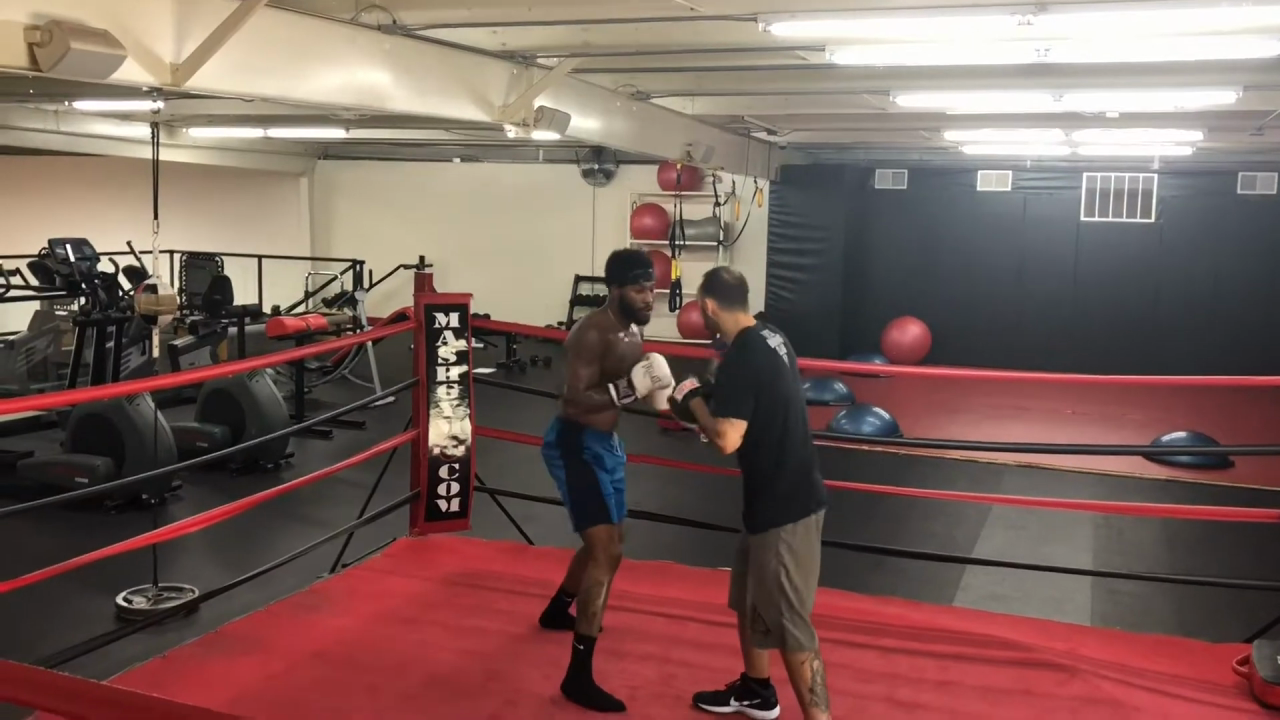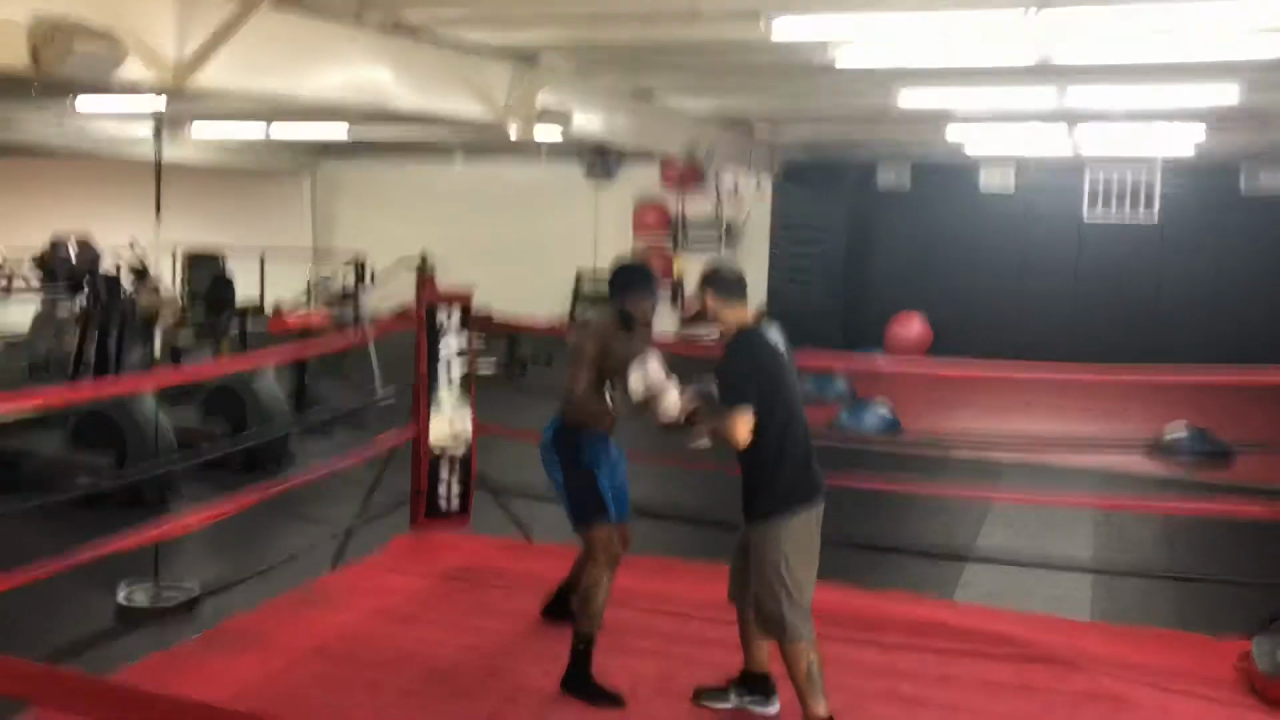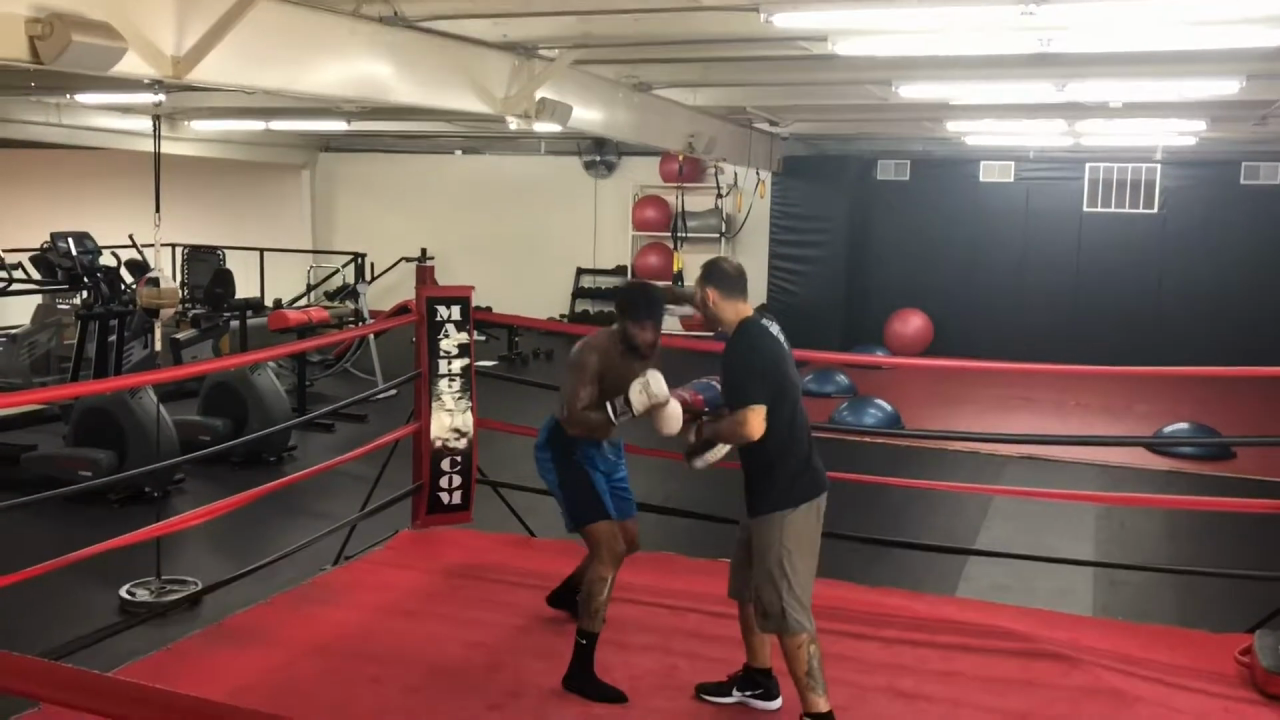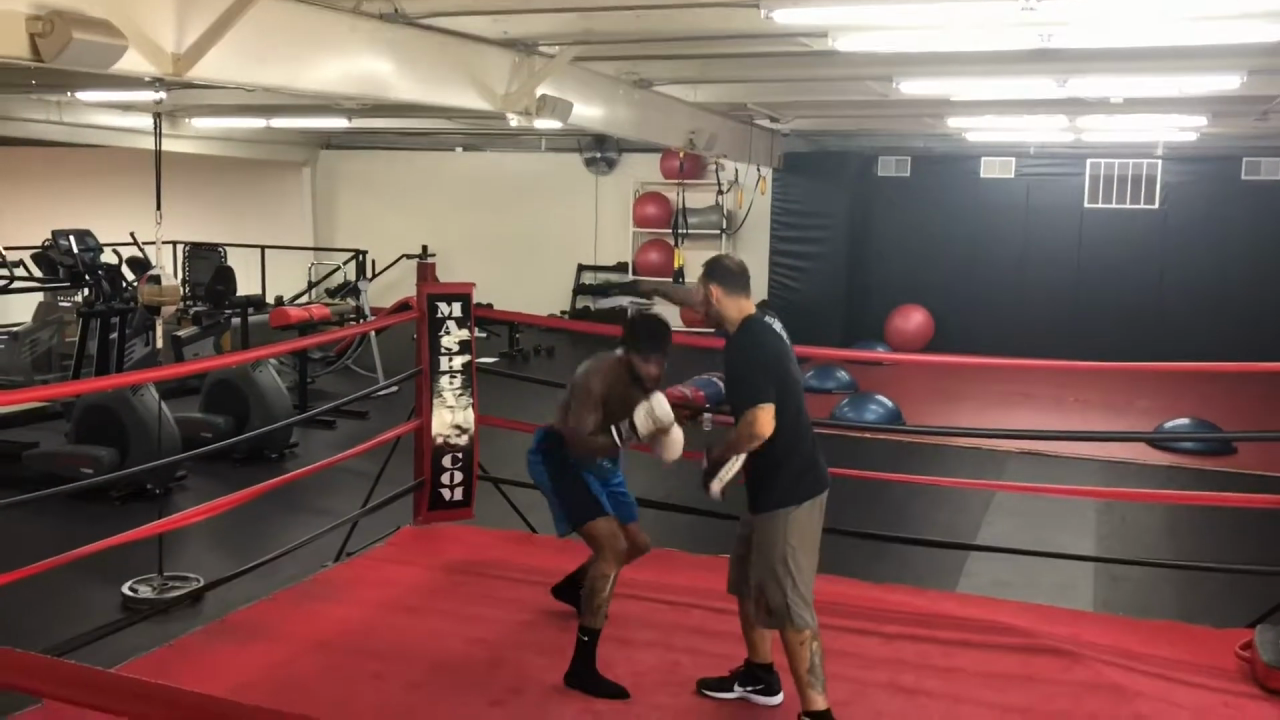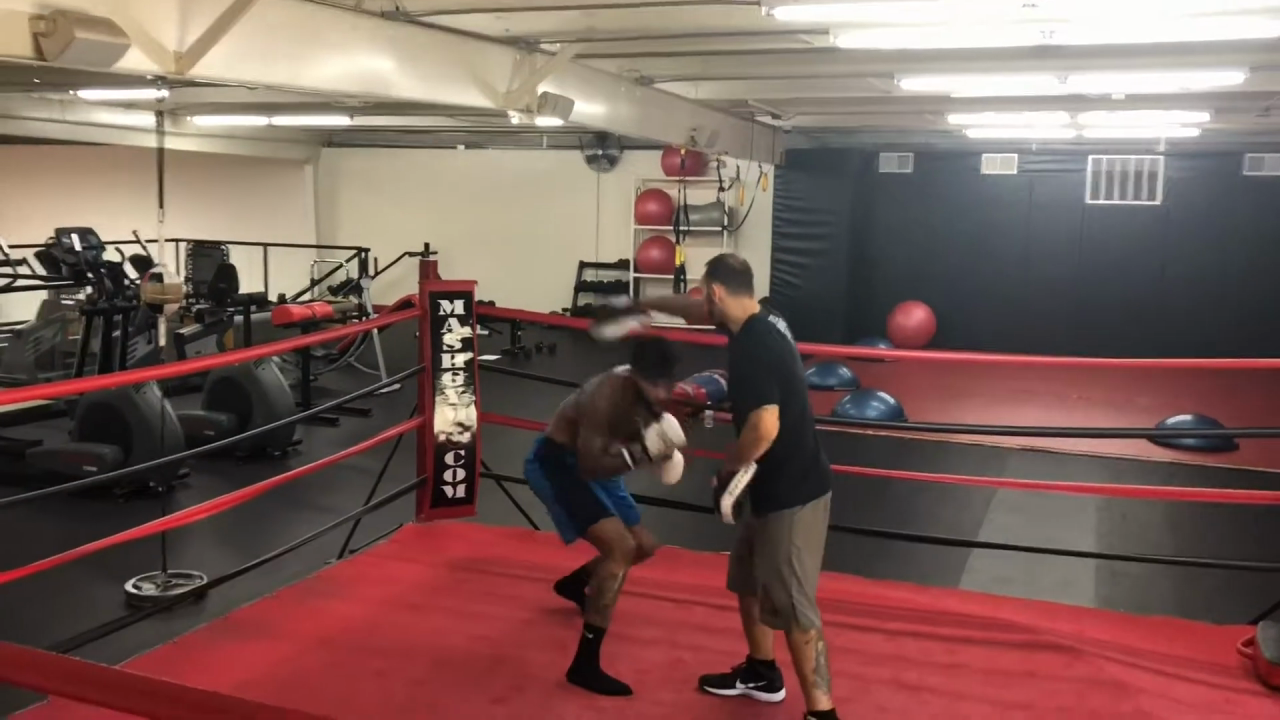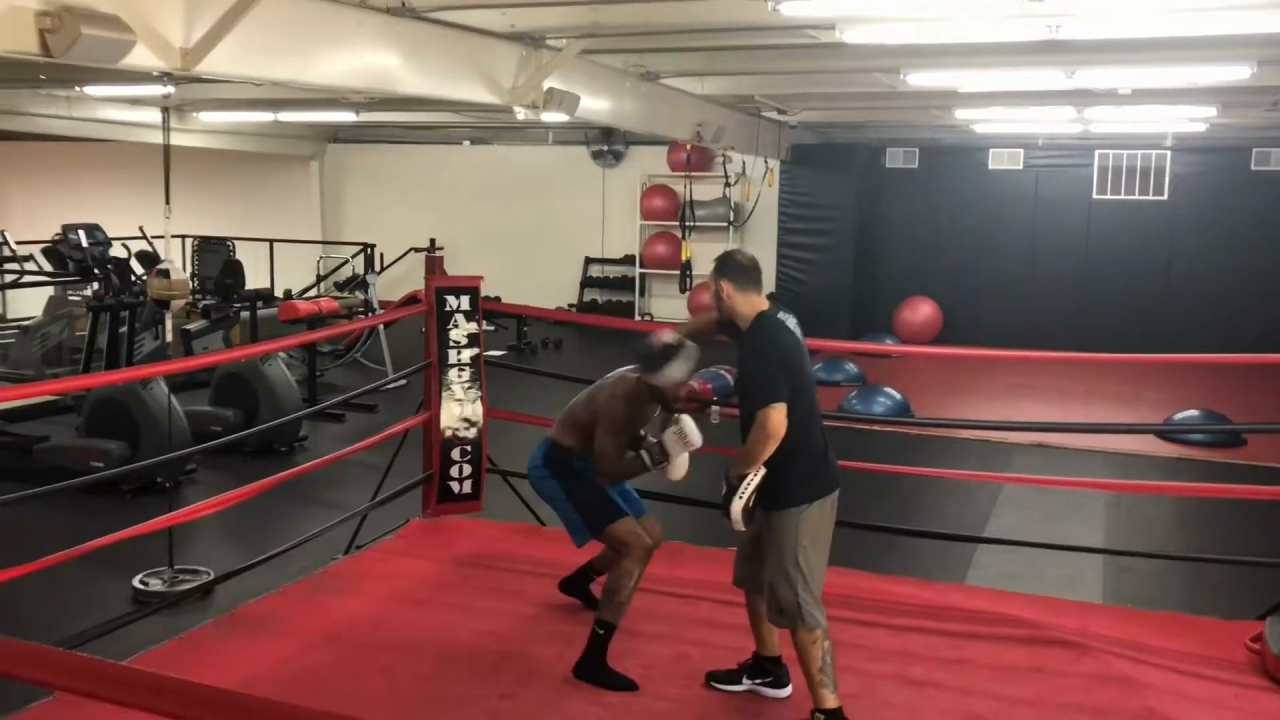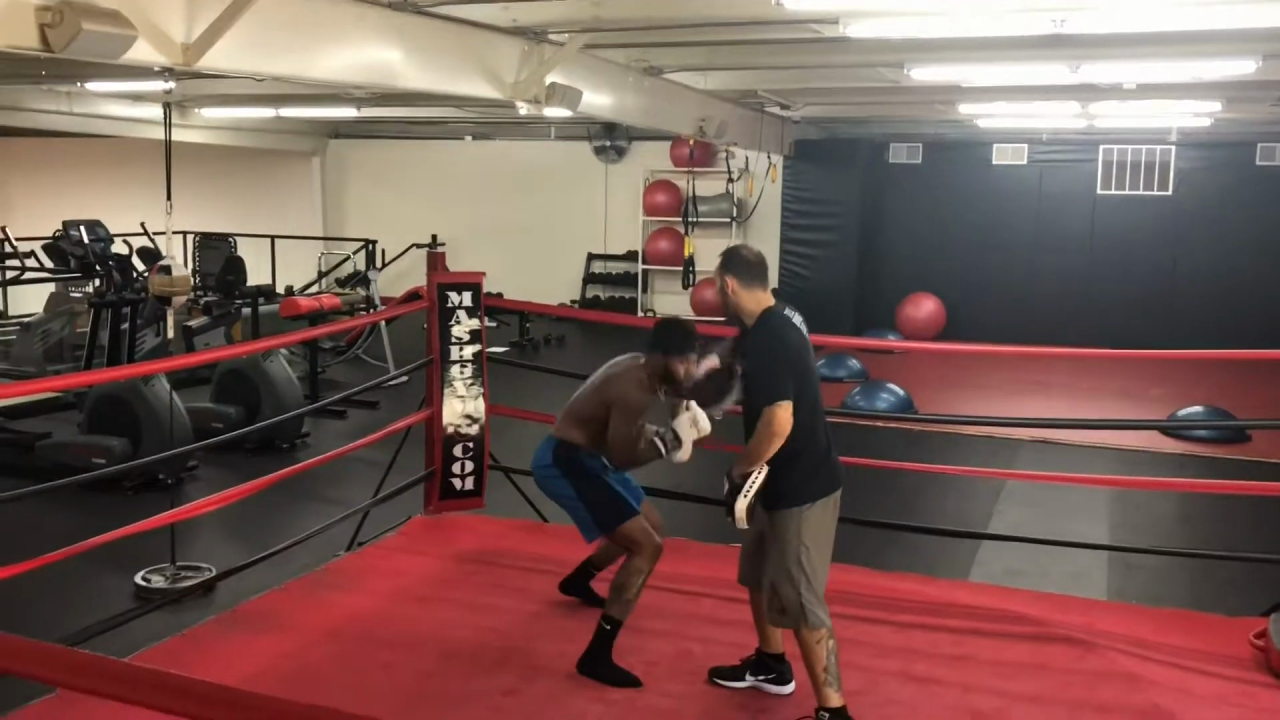
dt=0.1s
person 1, frame 1
left shoulder: (739, 360)
right shoulder: (770, 339)
left elbow: (727, 439)
left wrist: (695, 403)
right wrist: (719, 393)
left hip: (784, 506)
right hip: (784, 495)
left knee: (786, 621)
right knee: (748, 598)
person 1, frame 2
left shoulder: (740, 353)
right shoulder: (766, 333)
left elbow: (738, 432)
left wrist: (704, 419)
left hip: (785, 499)
right hip: (779, 490)
left knee: (786, 612)
right knee: (748, 590)
person 1, frame 3
left shoulder: (744, 347)
right shoulder: (762, 326)
left elbow: (751, 426)
left wrist: (708, 431)
left hip: (788, 493)
right hip: (781, 485)
left knee: (785, 607)
right knee: (748, 586)
right ankle: (757, 680)
person 1, frame 4
left shoulder: (748, 346)
right shoulder: (760, 322)
left elbow: (760, 425)
right elbow: (699, 303)
left wrist: (720, 455)
right wrist: (653, 288)
left hip: (790, 490)
right hip: (776, 483)
left knee: (786, 603)
right knee: (747, 581)
right ankle: (759, 675)
person 1, frame 5
left shoulder: (752, 346)
right shoulder: (763, 321)
left elbow: (765, 427)
right elbow: (701, 309)
left wrist: (730, 470)
right wrist: (648, 304)
left hip: (793, 491)
right hip: (780, 484)
left knee: (791, 603)
right knee: (747, 578)
right ankle: (760, 671)
person 1, frame 6
left shoulder: (763, 344)
right shoulder: (771, 320)
left elbow: (772, 426)
right elbow: (721, 321)
left wrist: (741, 474)
right wrist: (678, 334)
left hip: (799, 489)
right hip: (786, 482)
left knee: (797, 602)
right knee: (753, 575)
right ankle: (768, 669)
person 1, frame 7
left shoulder: (769, 341)
right shoulder: (775, 317)
left elbow: (778, 422)
left wrist: (739, 470)
left hip: (802, 487)
right hip: (789, 481)
left knee: (800, 600)
right knee: (758, 573)
right ankle: (769, 664)
person 2, frame 1
left shoulder: (632, 330)
right shoulder: (592, 333)
right elbow: (575, 401)
left wrist: (651, 386)
right wrist: (630, 387)
left hip: (605, 443)
right hip: (576, 444)
left knee: (608, 540)
right knee: (607, 553)
left ankle: (557, 611)
right ankle: (579, 677)
person 2, frame 2
left shoulder: (640, 334)
right shoulder: (591, 337)
right elbow: (577, 408)
right wrist: (624, 389)
left hip: (605, 444)
right hip: (573, 446)
left knee: (613, 543)
right knee: (605, 551)
left ankle: (561, 604)
right ankle: (577, 672)
person 2, frame 3
left shoulder: (648, 350)
right shoulder: (592, 353)
right elbow: (575, 422)
left wrist: (661, 405)
right wrist: (627, 404)
left hip: (603, 447)
right hip: (567, 449)
left knee: (628, 540)
right knee: (609, 549)
left ankle: (566, 594)
right ankle: (580, 670)
person 2, frame 4
left shoulder: (647, 375)
right shoulder: (599, 376)
left elbow: (629, 418)
right elbow: (580, 445)
left wrist: (661, 429)
right wrist: (632, 429)
left hip: (595, 456)
right hip: (558, 455)
left knee: (636, 542)
right knee: (611, 545)
left ankle: (572, 587)
right ankle: (581, 668)
person 2, frame 5
left shoulder: (649, 393)
right shoulder: (606, 396)
right elbow: (591, 468)
left wrist: (662, 451)
right wrist: (644, 449)
left hip: (593, 465)
right hip: (557, 464)
left knee: (644, 546)
right knee: (620, 547)
left ankle: (573, 584)
right ankle: (585, 665)
person 2, frame 6
left shoulder: (640, 387)
right shoulder: (621, 399)
right elbow: (607, 470)
left wrist: (653, 446)
right wrist: (662, 451)
left hip: (580, 460)
right hip: (559, 466)
left knee: (650, 536)
right knee: (636, 550)
left ankle: (578, 580)
right ankle: (592, 662)
person 2, frame 7
left shoulder: (643, 369)
right shoulder: (633, 387)
right elbow: (621, 458)
left wrist: (663, 433)
right wrist: (674, 436)
left hip: (586, 455)
right hip: (565, 463)
left knee: (648, 524)
right knee: (647, 546)
left ankle: (578, 579)
right ankle: (597, 656)
